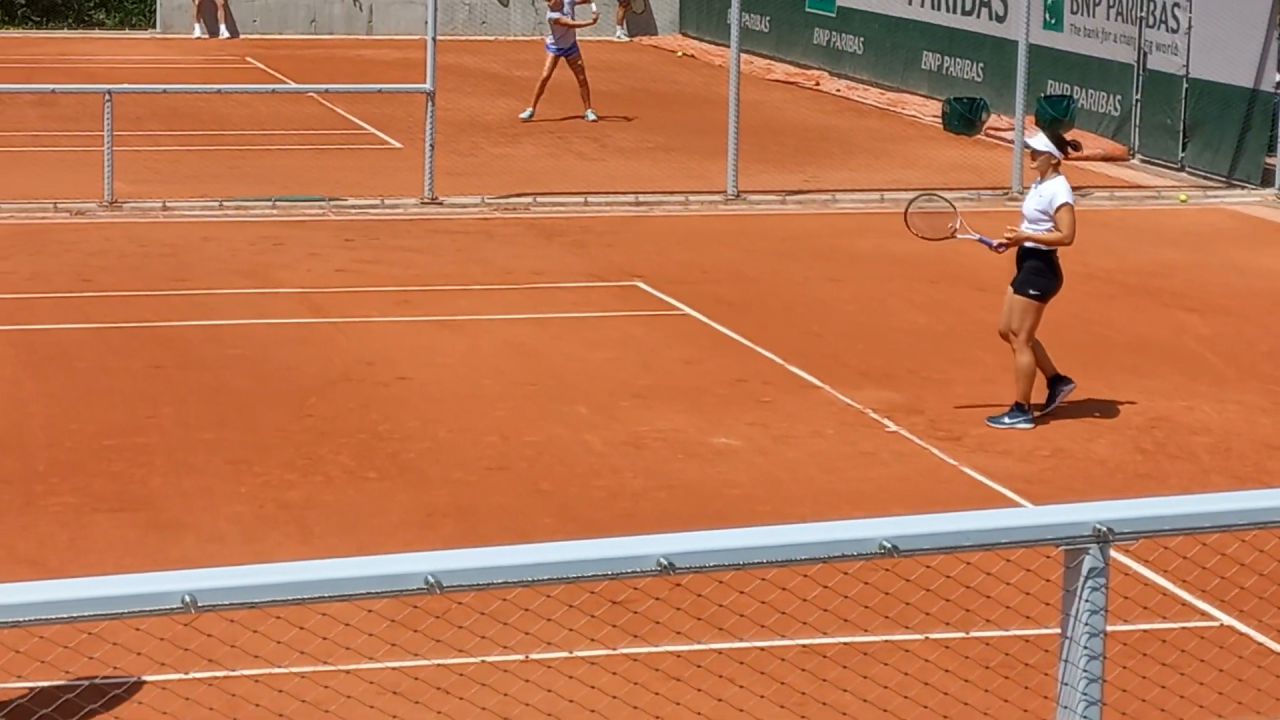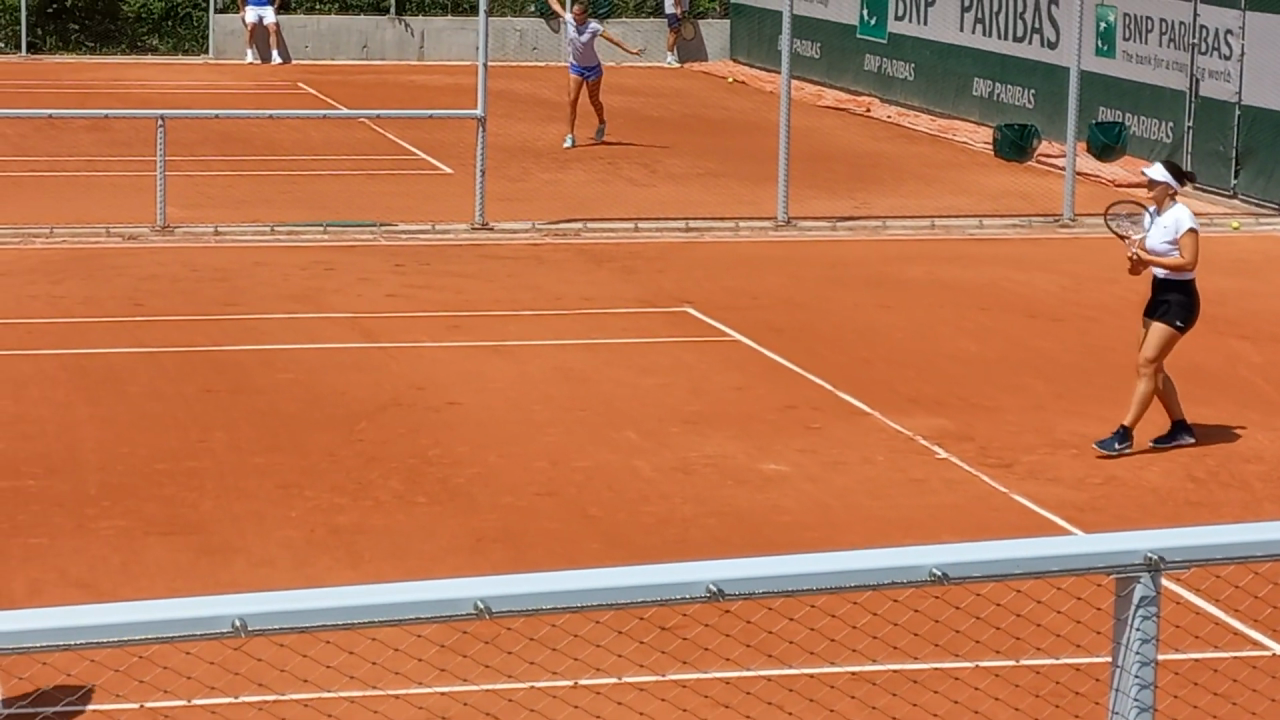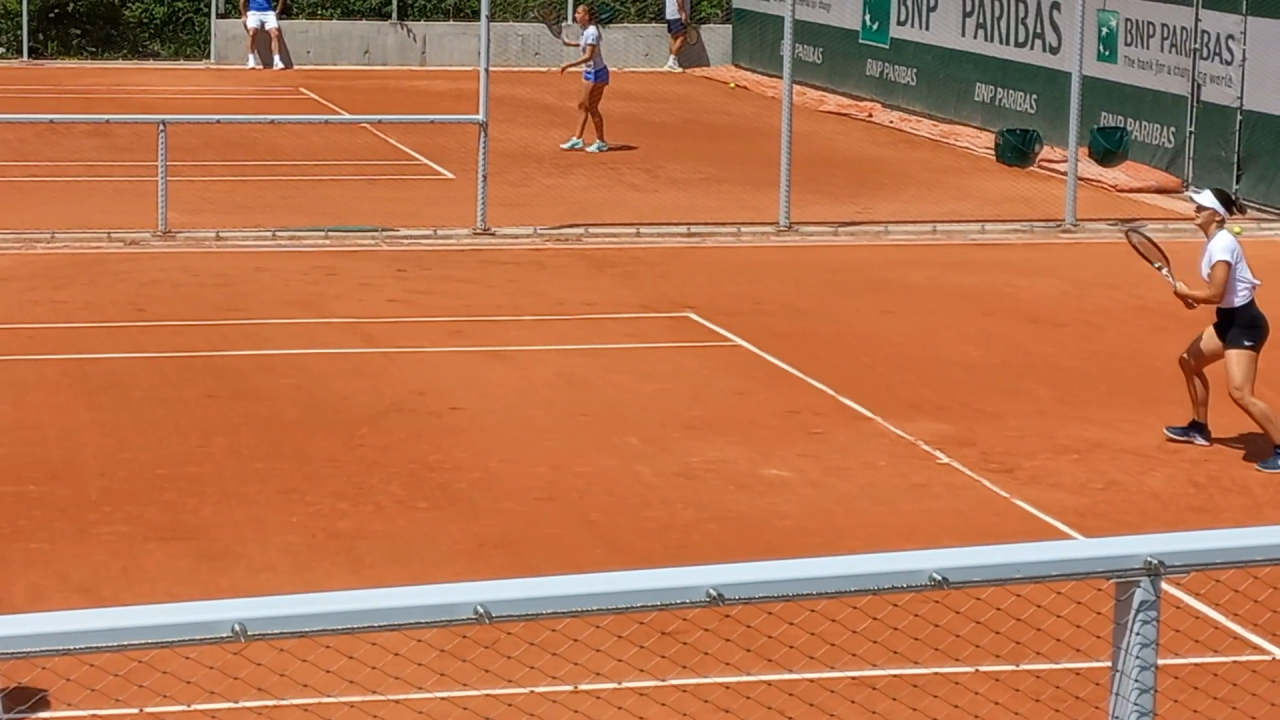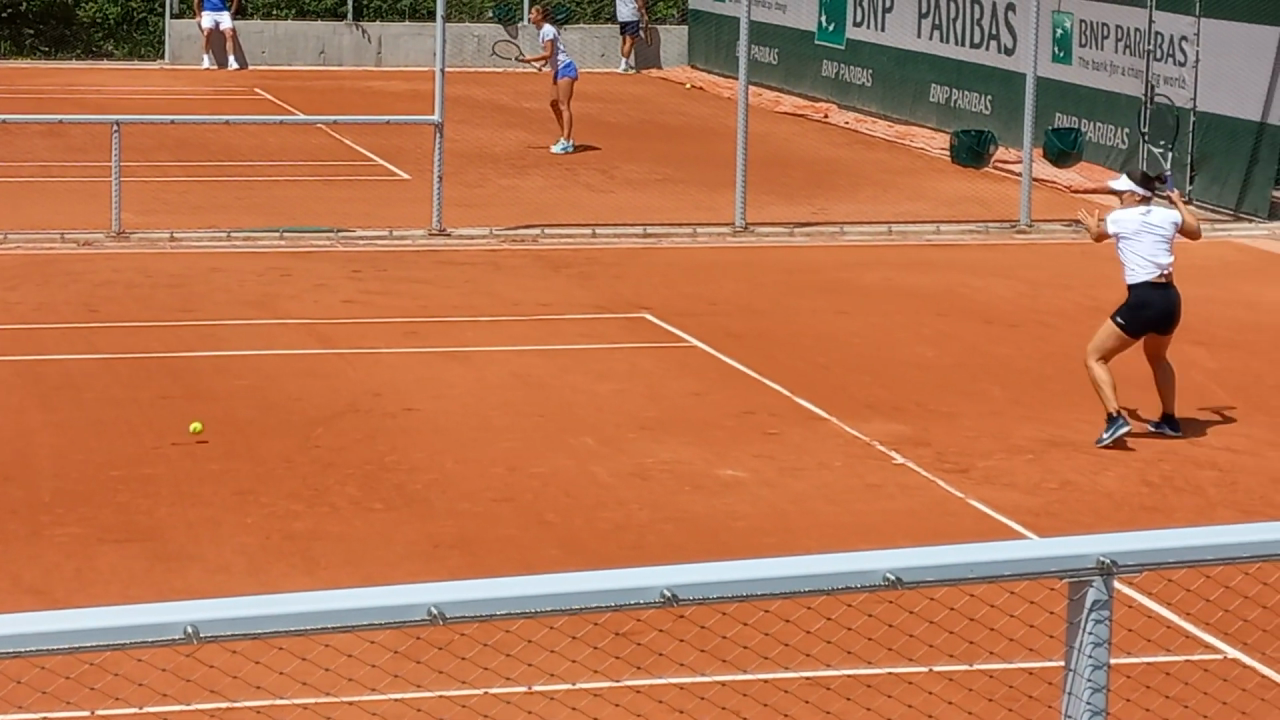
dt=0.5s
person 1, frame 1
left shoulder: (1059, 190)
right shoulder: (1040, 183)
left elbow: (1066, 237)
left wrist: (1025, 236)
right wrist: (1014, 238)
left hip: (1040, 269)
right hip: (1029, 266)
left knee: (1019, 339)
right knee: (1009, 332)
left ankle: (1022, 411)
right ankle: (1057, 382)
person 1, frame 2
left shoulder: (1182, 217)
right shoulder: (1152, 214)
left elbow: (1189, 262)
right elbow: (1145, 254)
left wrist: (1150, 259)
right wrist: (1137, 260)
left hip: (1179, 299)
right hip: (1159, 294)
left knee: (1146, 365)
right knee: (1153, 367)
left ankle: (1124, 435)
right ankle: (1180, 428)
person 1, frame 3
left shoulder: (1221, 247)
right shoulder: (1217, 241)
left elbow: (1214, 293)
left wrist: (1186, 293)
right wrist: (1189, 296)
left hip: (1245, 324)
right hip: (1231, 320)
left knee: (1242, 394)
right knee: (1188, 359)
right ankle: (1199, 427)
person 1, frame 4
left shoulder: (1119, 218)
right shoulder: (1168, 215)
left elbow: (1097, 236)
right elbow: (1195, 233)
left wrist: (1093, 225)
right wrist: (1180, 203)
left hip: (1142, 301)
right hip: (1170, 300)
left knee: (1094, 358)
right knee: (1157, 357)
left ankle: (1115, 418)
right ankle: (1169, 420)
